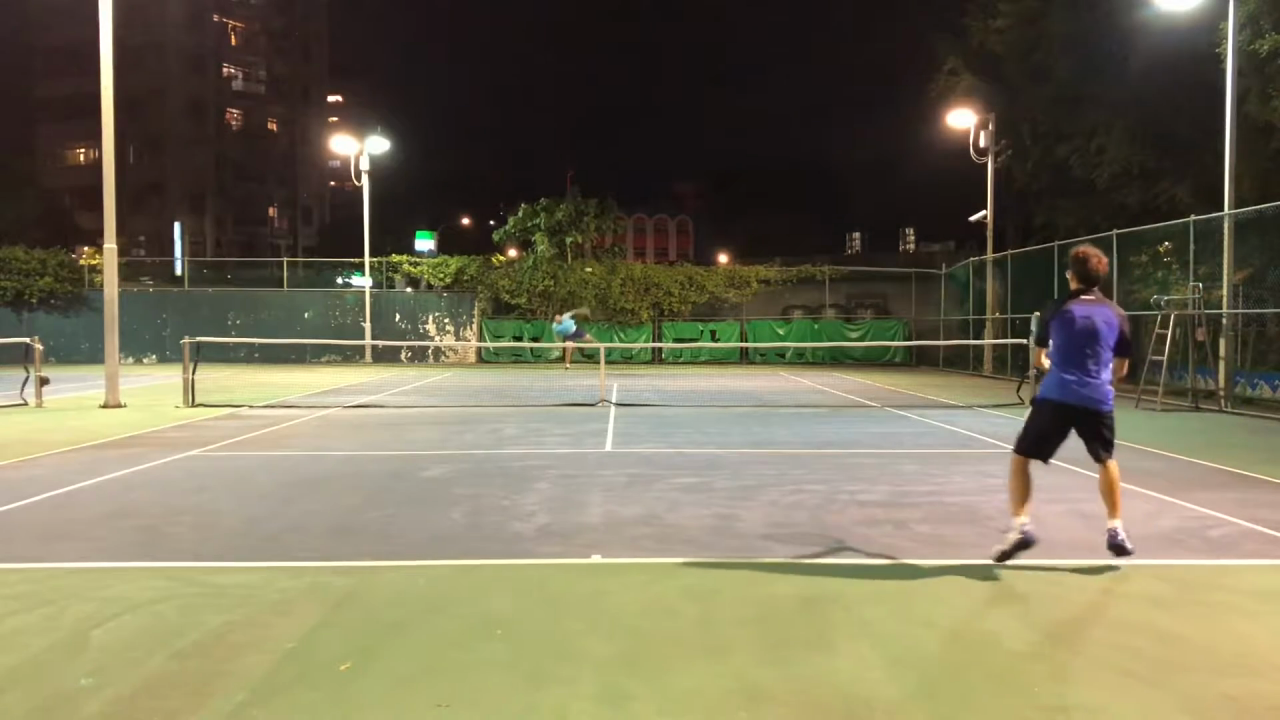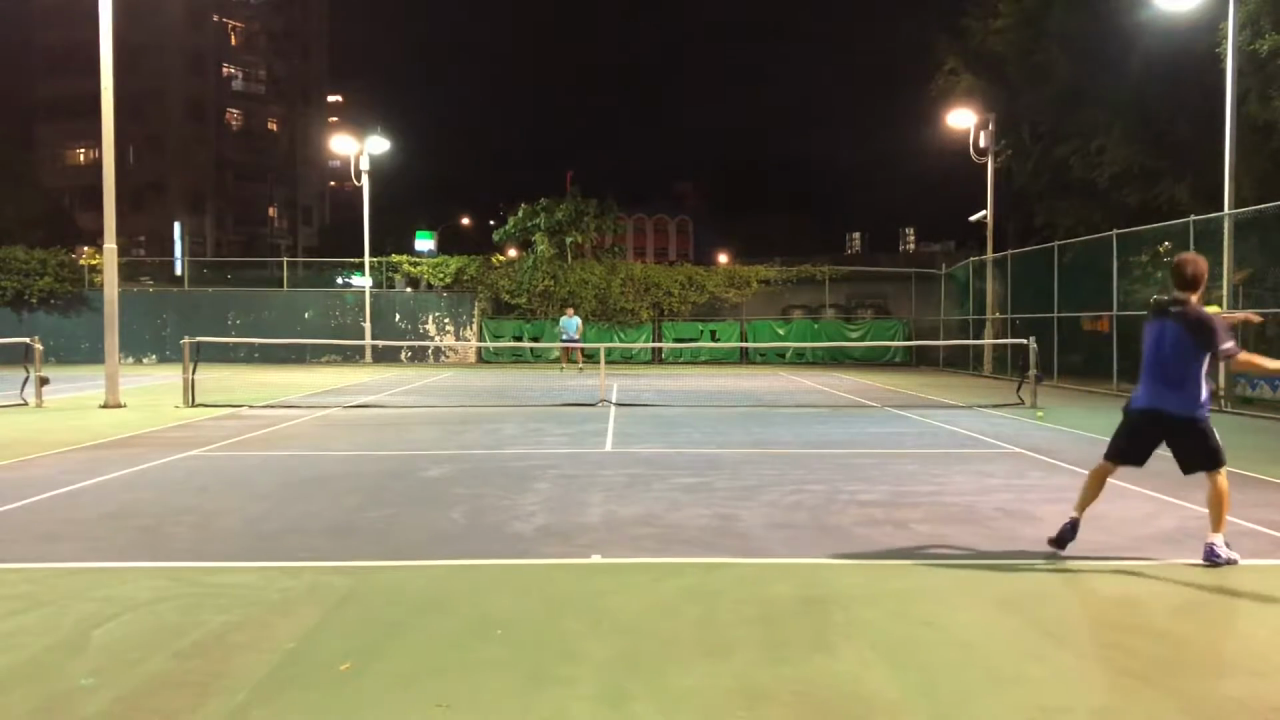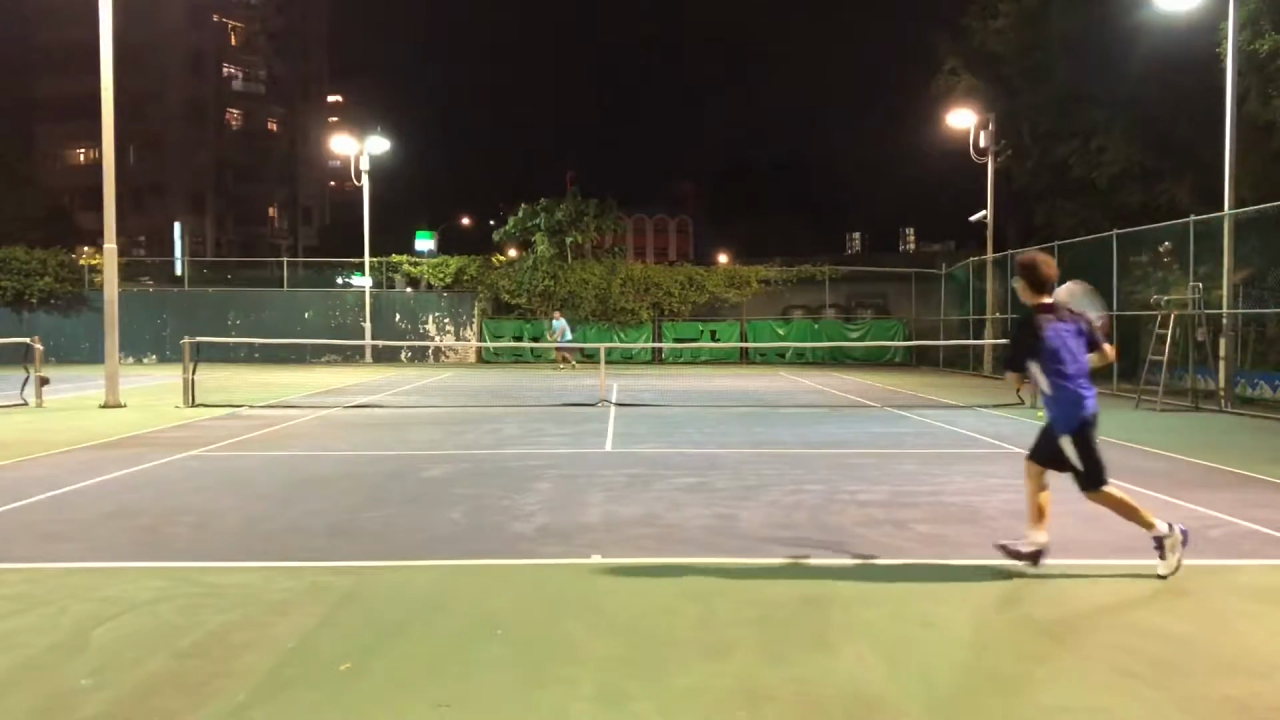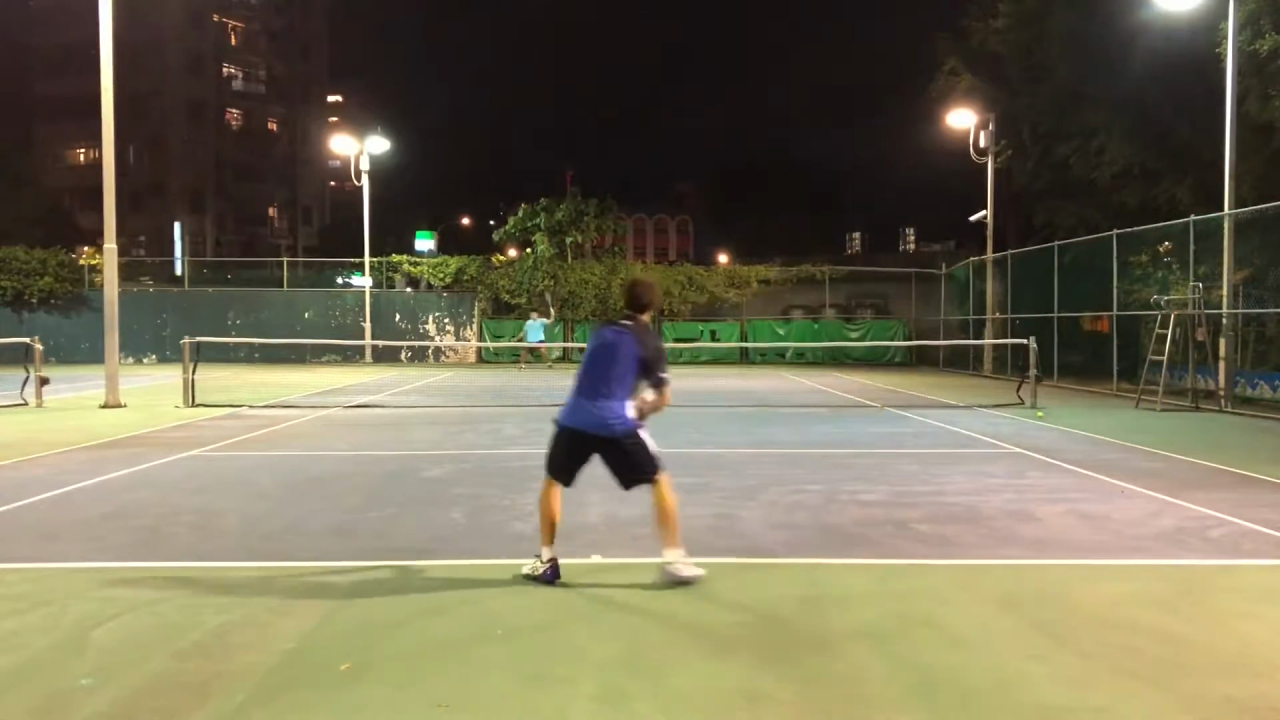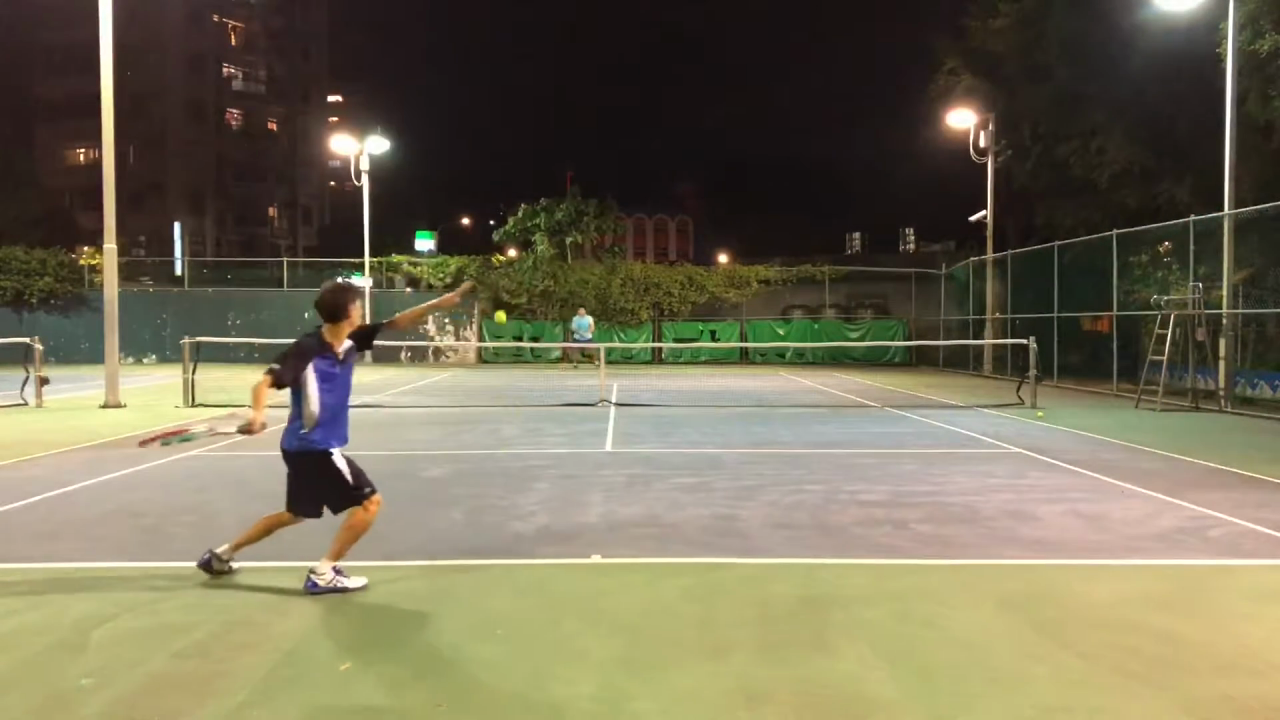
dt=1s
person 1, frame 1
left shoulder: (1057, 310)
right shoulder: (1116, 315)
left elbow: (1039, 359)
right elbow: (1121, 370)
left hip: (1057, 396)
right hip: (1098, 400)
left knee: (1020, 458)
right knee: (1106, 462)
left ankle: (1021, 527)
right ankle: (1115, 529)
person 1, frame 2
left shoulder: (1157, 311)
right shoulder: (1204, 321)
right elbow: (1237, 361)
left wrist: (1227, 320)
left hip: (1145, 406)
right hip: (1186, 411)
left knee: (1107, 466)
right knee: (1217, 472)
left ankle: (1073, 522)
right ankle: (1216, 543)
person 1, frame 3
left shoulder: (1029, 325)
right shoulder: (1074, 317)
left elbow: (1014, 376)
right elbow: (1107, 354)
left wrist: (1024, 374)
left hip: (1069, 417)
right hip: (1074, 412)
left knee: (1095, 489)
right knee: (1034, 468)
left ankle: (1165, 533)
right ankle: (1035, 540)
person 1, frame 4
left shoulder: (601, 331)
right shoulder: (649, 342)
right elbow: (662, 398)
right wrist: (642, 409)
left hip: (575, 421)
right hip: (615, 425)
left knee: (551, 485)
right knee: (661, 484)
left ankle: (547, 560)
right ankle: (674, 559)
person 1, frame 5
left shoulder: (350, 341)
right shoulder: (305, 350)
left elbow: (395, 323)
right elbow: (263, 384)
left wrist: (442, 302)
right wrist: (257, 413)
left hip: (305, 445)
right hip: (311, 446)
left knee: (294, 514)
right knee: (369, 502)
left ankle: (220, 554)
right ankle: (324, 573)
